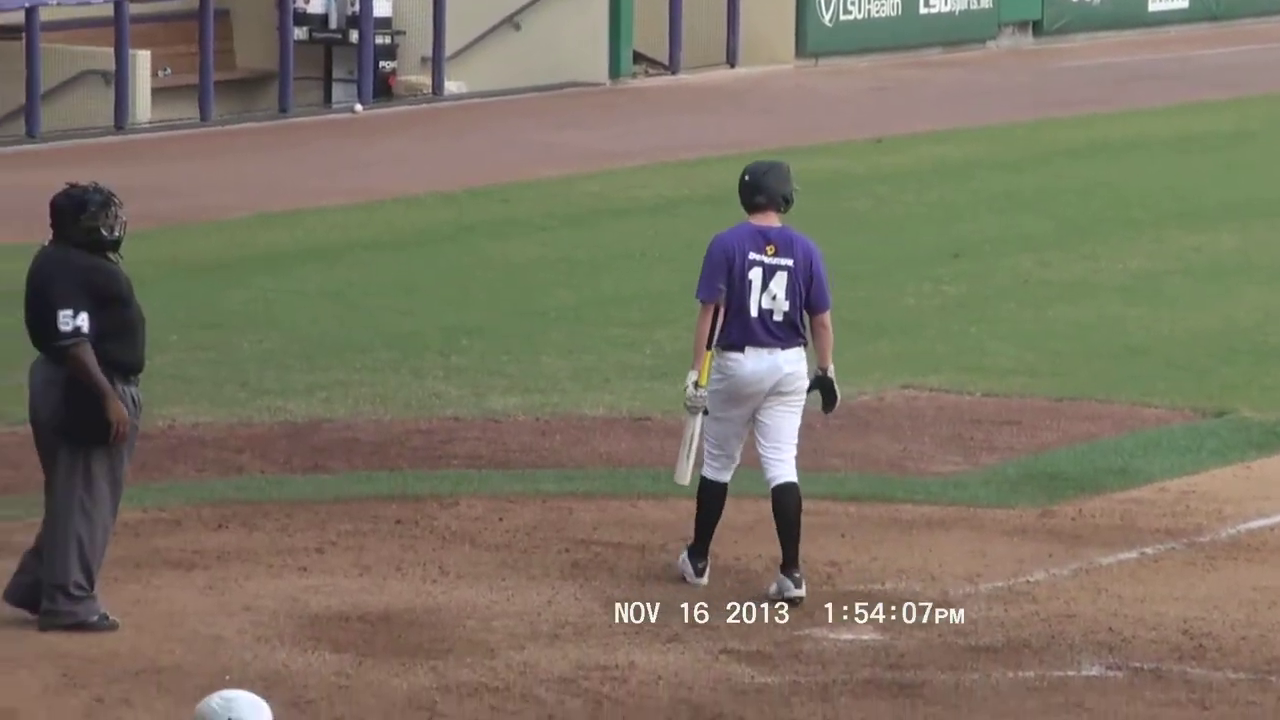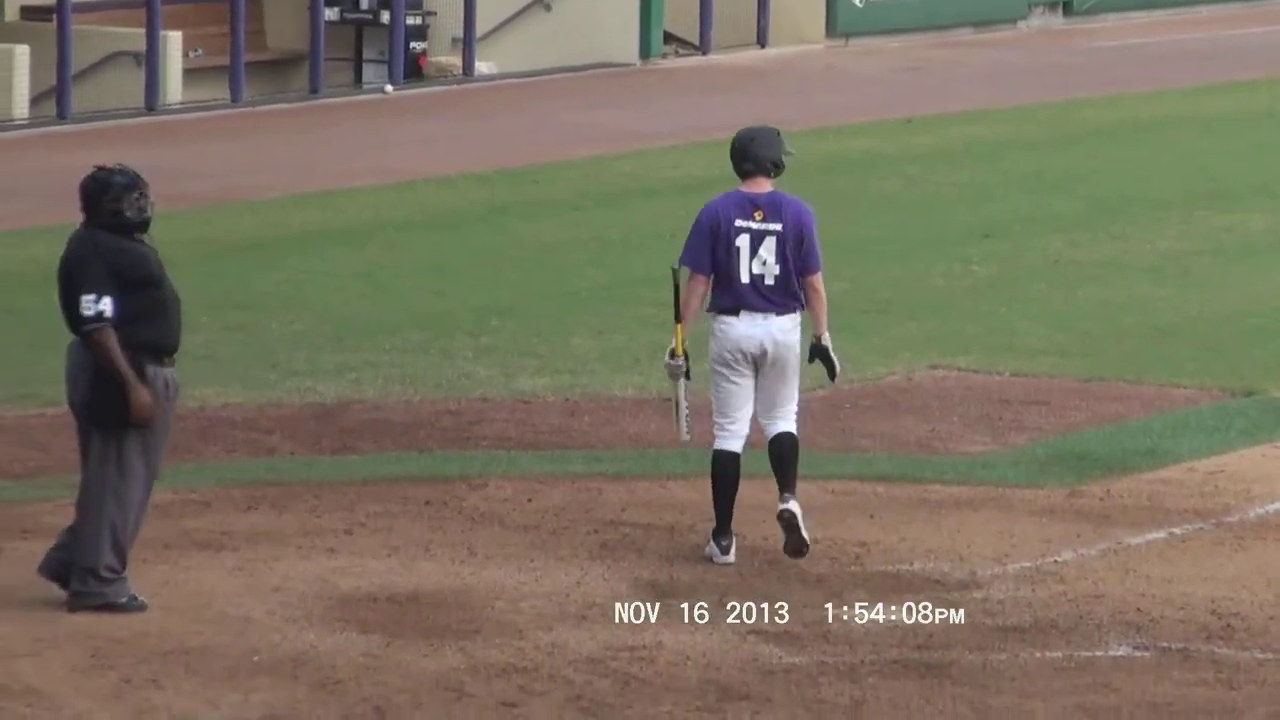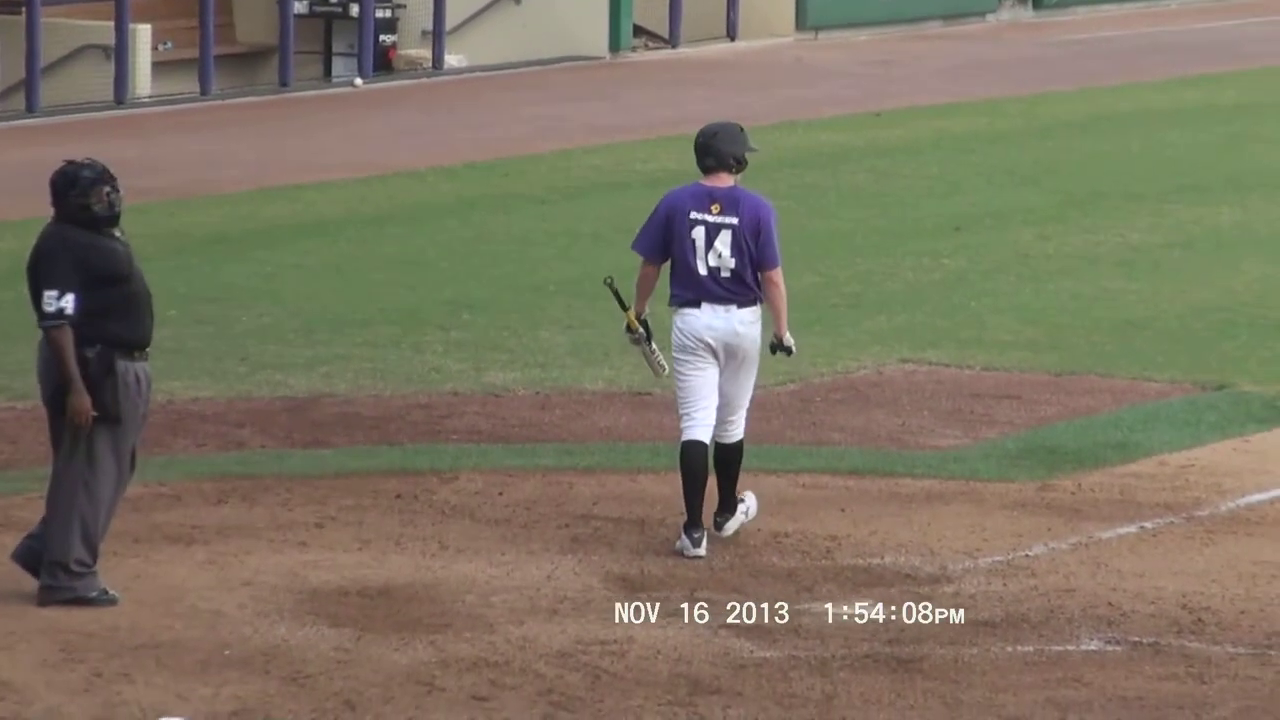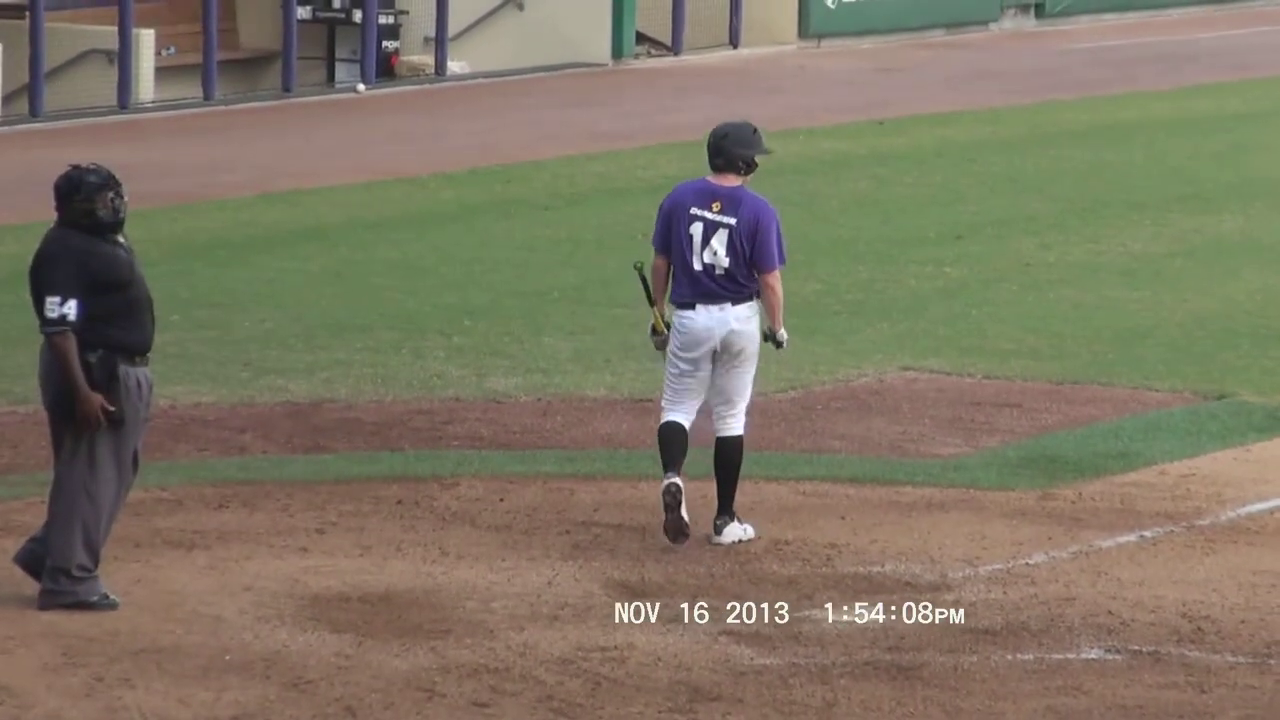
dt=0.3s
person 1, frame 1
left shoulder: (85, 259)
right shoulder: (63, 266)
right elbow: (72, 341)
left wrist: (114, 394)
right wrist: (110, 398)
left hip: (100, 389)
right hip: (82, 392)
left knee: (91, 493)
right knee: (85, 495)
left ankle: (38, 584)
right ankle: (67, 600)
person 1, frame 2
left shoulder: (123, 240)
right shoulder: (92, 250)
right elbow: (97, 326)
left wrist: (148, 379)
right wrist: (132, 385)
left hip: (145, 371)
right hip: (116, 376)
left knee: (131, 475)
right knee: (118, 477)
left ankle: (73, 563)
right ankle: (98, 582)
person 1, frame 3
left shoulder: (104, 234)
right shoulder: (60, 245)
right elbow: (56, 323)
left wrist: (131, 368)
right wrist: (75, 388)
left hip: (122, 366)
right hip: (92, 369)
left knee: (112, 468)
right knee: (87, 472)
left ankle: (45, 551)
right ankle: (68, 576)
person 1, frame 4
left shoulder: (108, 239)
right shoulder: (62, 251)
right elbow: (59, 329)
left wrist: (132, 375)
right wrist: (82, 391)
left hip: (124, 372)
right hip: (94, 375)
left knee: (115, 472)
right knee: (89, 477)
left ankle: (47, 555)
right ankle: (69, 580)
person 2, frame 1
left shoulder: (726, 243)
right shoulder: (805, 249)
left elbow: (710, 313)
right elbow: (821, 320)
left wrist: (695, 373)
right wrist: (826, 372)
left hip: (737, 364)
right hip: (788, 366)
left knee: (718, 463)
right knee: (781, 467)
left ankle: (698, 558)
right ankle: (791, 572)
person 2, frame 2
left shoulder: (716, 212)
right shoulder: (798, 212)
left elbow: (697, 282)
right elbow: (813, 283)
left wrist: (679, 341)
right wrist: (822, 337)
left hip: (731, 330)
right hip: (782, 330)
left knee: (729, 433)
right knee: (781, 421)
left ankle: (723, 538)
right ankle: (788, 501)
person 2, frame 3
left shoulder: (674, 203)
right shoulder: (757, 208)
left elbow: (650, 268)
right elbow: (771, 278)
left wrist: (638, 315)
right wrist: (782, 331)
left hip: (692, 322)
right hip: (742, 323)
left knee: (696, 425)
right knee: (731, 423)
left ankle: (694, 530)
right ankle: (727, 512)
person 2, frame 4
left shoulder: (679, 198)
right shoulder: (758, 209)
left elbow: (660, 264)
right elbow: (769, 281)
left wrist: (658, 316)
right wrist: (777, 327)
left hip: (689, 320)
right hip: (739, 321)
left knee: (676, 410)
right knee: (730, 418)
left ankle: (672, 479)
right ankle: (725, 519)
